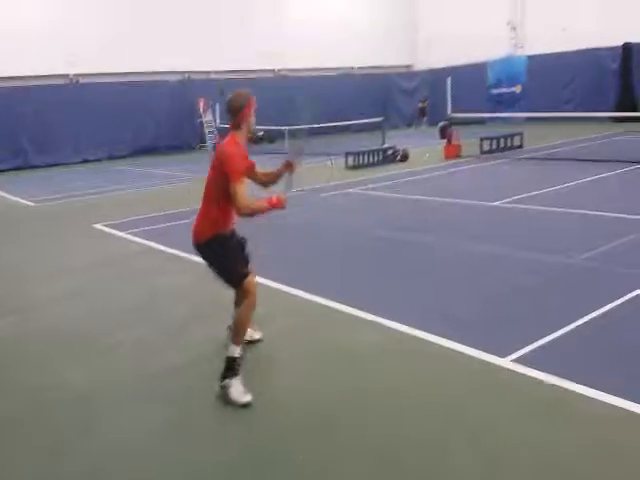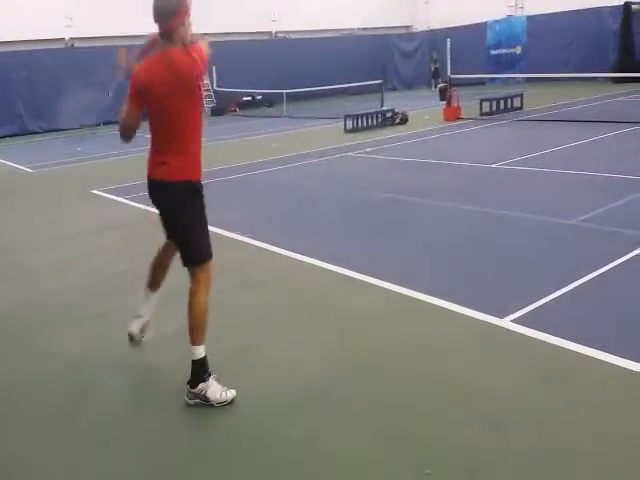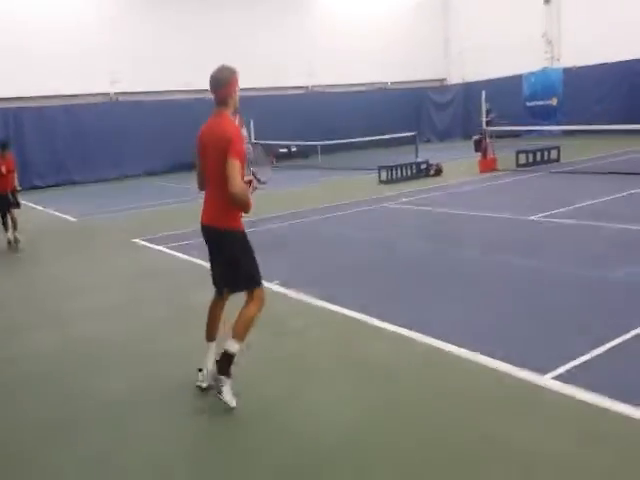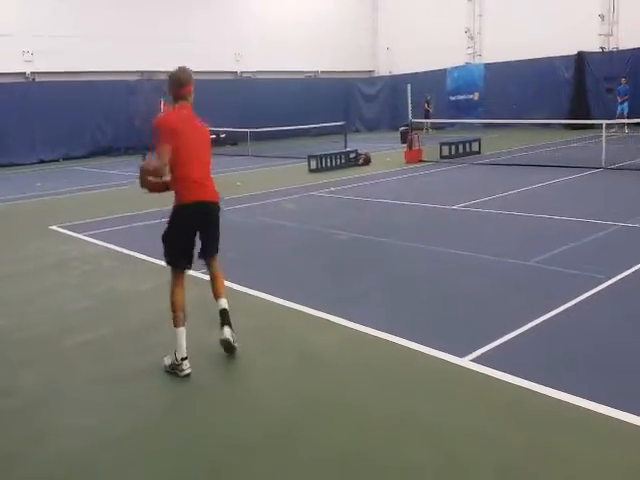
dt=1s
person 1, frame 1
left shoulder: (237, 149)
right shoulder: (231, 153)
left elbow: (262, 180)
right elbow: (245, 206)
left wrist: (282, 170)
right wrist: (276, 203)
left hip: (221, 230)
right hip: (211, 236)
left knee: (245, 280)
right knee: (249, 290)
left ankle: (239, 329)
right ankle: (230, 376)
person 1, frame 2
left shoulder: (142, 72)
right shoulder: (193, 61)
left elbow: (126, 133)
left hip: (157, 179)
right hip: (184, 182)
left knee: (173, 242)
right knee: (201, 275)
left ankle: (140, 319)
right ankle: (199, 380)
person 1, frame 3
left shoulder: (205, 130)
right shoulder: (233, 132)
right elbow: (235, 189)
left wrist: (239, 185)
right wrist: (247, 201)
left hip: (210, 223)
right hip: (227, 226)
left knee: (222, 292)
right knee: (256, 296)
left ankle: (208, 368)
right ankle: (222, 366)
person 1, frame 4
left shoulder: (165, 119)
right shoulder: (199, 124)
left elbow: (164, 166)
right wrist: (160, 184)
left hip: (188, 204)
right hip: (211, 201)
left knee: (177, 275)
right knee: (212, 261)
left ankle: (182, 357)
right ankle: (226, 325)
